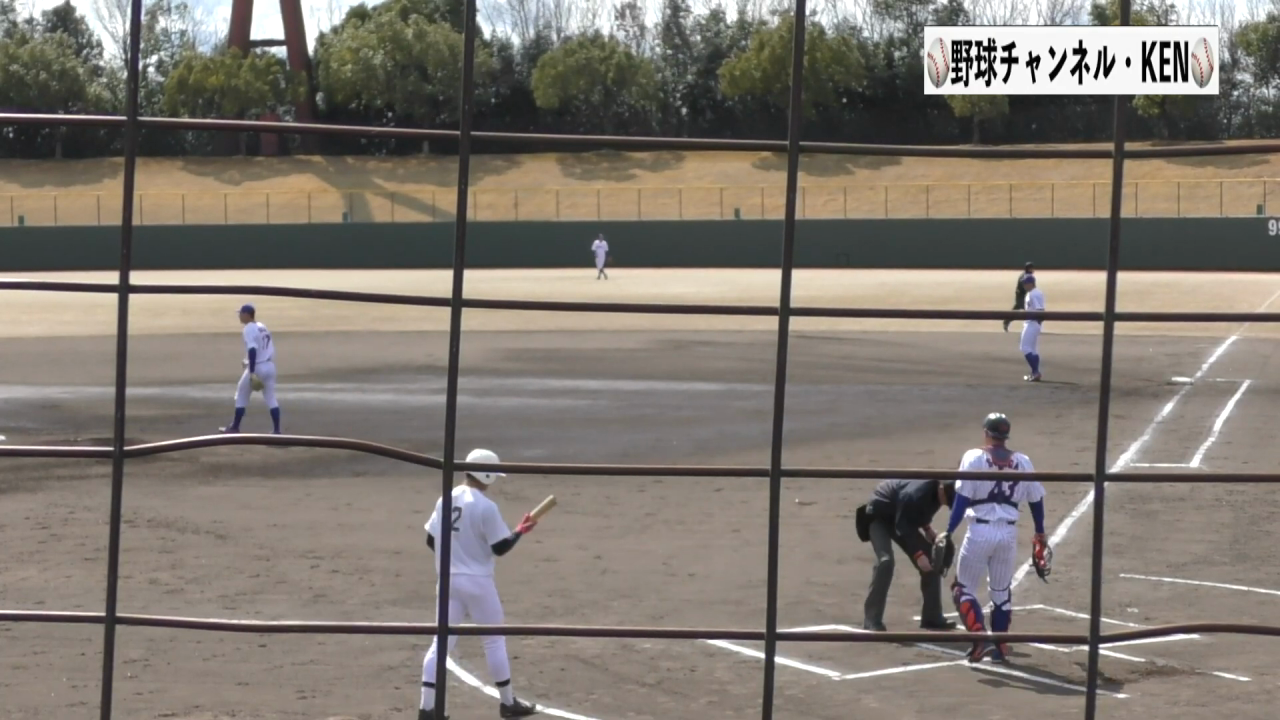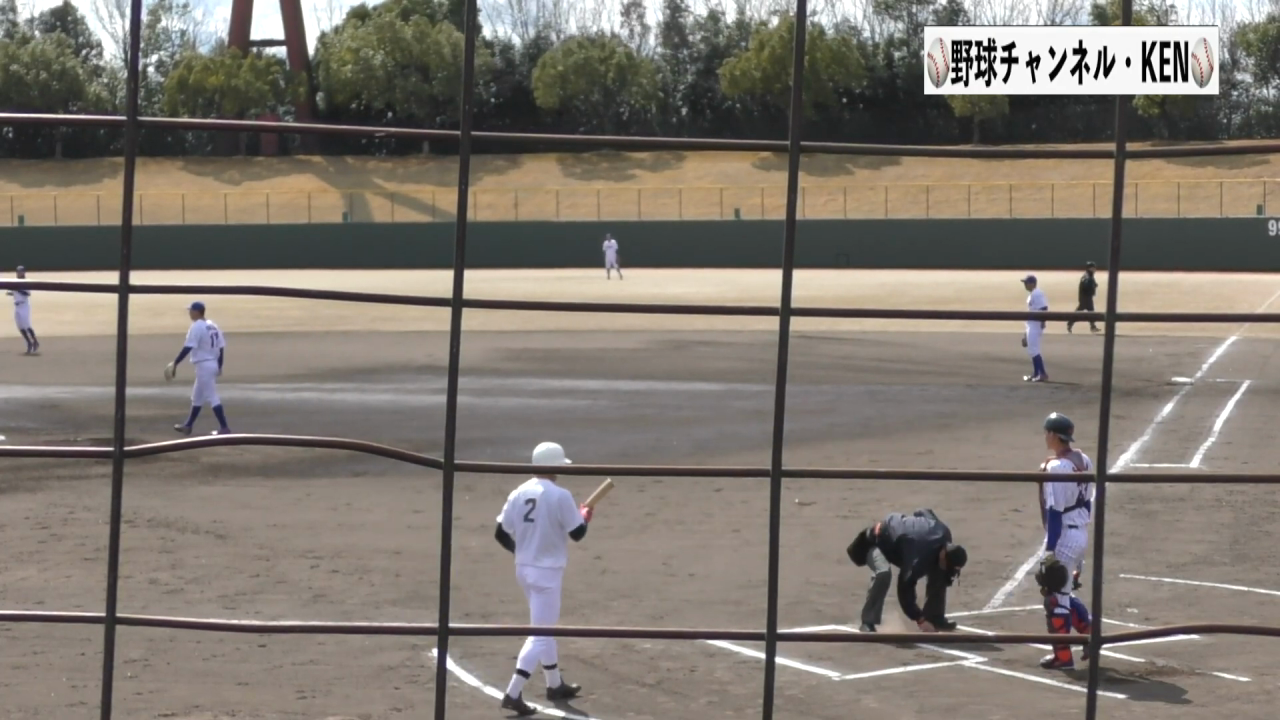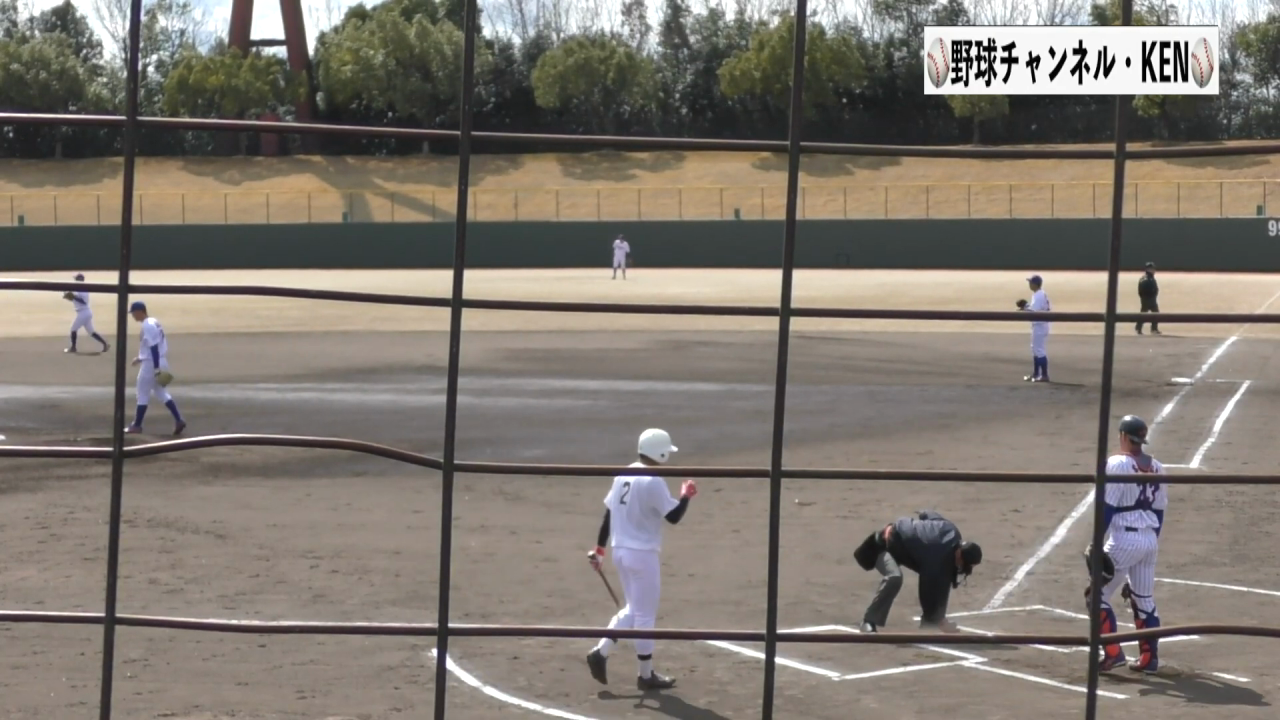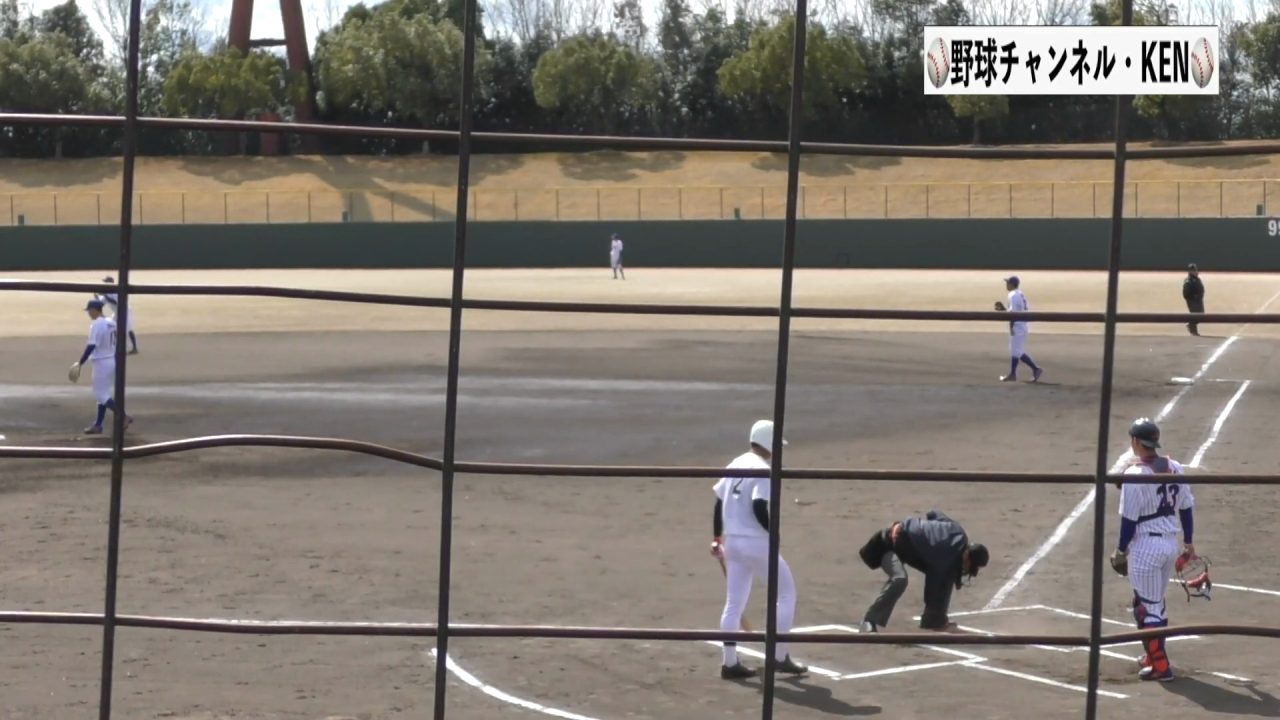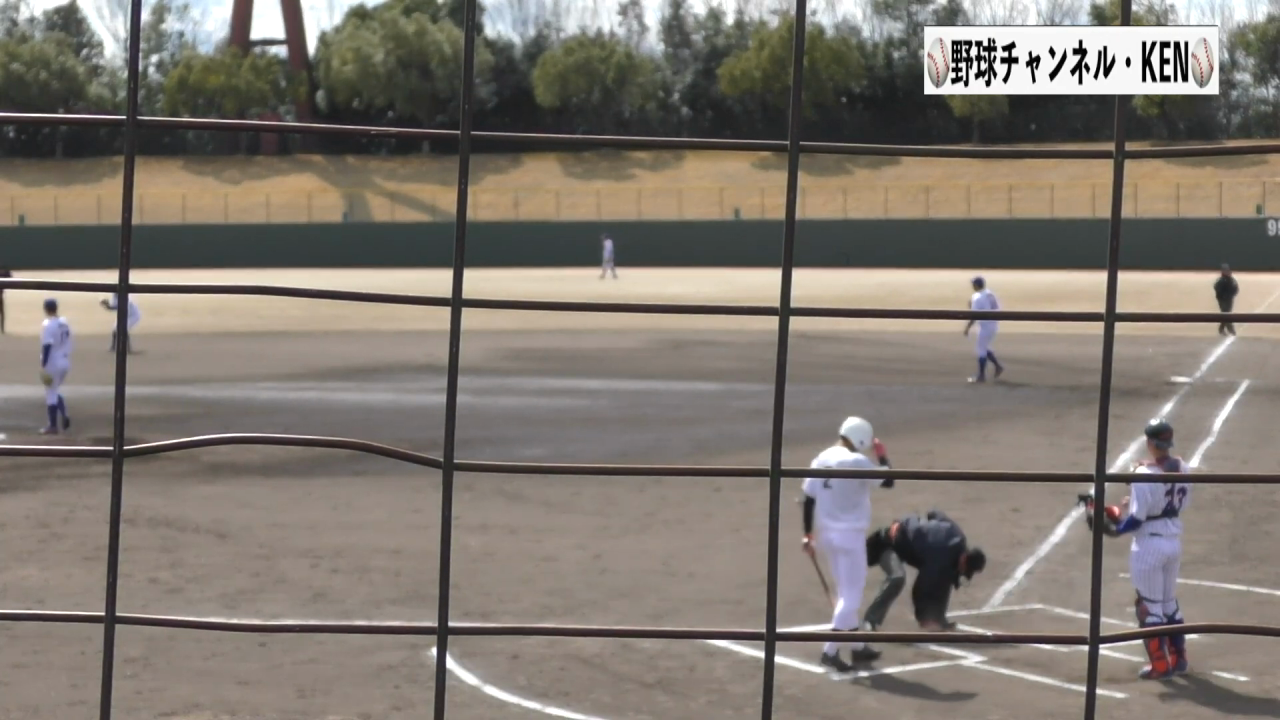
dt=0.7s
person 1, frame 1
left shoulder: (445, 500)
right shoulder: (486, 507)
left elbow: (431, 540)
right elbow: (501, 548)
right wrist: (521, 530)
left hip: (450, 580)
right hip: (478, 582)
right knee: (494, 641)
person 1, frame 2
left shoulder: (518, 493)
right shoulder: (560, 495)
left elbow: (501, 534)
right elbow: (578, 534)
right wrist: (585, 516)
left hip: (523, 569)
right hip: (547, 572)
left knee: (543, 629)
right knee: (540, 636)
left ankle: (555, 685)
right ankle: (513, 694)
person 1, frame 3
left shoulder: (623, 475)
right shoulder: (653, 481)
left elbow: (609, 514)
right elbow: (673, 516)
left wrist: (599, 549)
right wrist: (686, 494)
left hip: (621, 551)
right hip: (642, 554)
left knee: (633, 609)
right knee: (645, 615)
left ankle: (600, 652)
right ankle: (645, 675)
person 1, frame 4
left shoulder: (734, 465)
right shoulder: (763, 470)
left elbow: (719, 503)
right elbow: (759, 507)
left wrist: (717, 539)
left hip: (733, 541)
right hip: (757, 543)
left knee: (735, 602)
right knee: (787, 594)
left ankle: (730, 662)
right ankle: (781, 657)
person 1, frame 5
left shoulder: (820, 460)
right shoulder: (857, 461)
left elbow: (809, 500)
right elbow: (888, 481)
left wrist: (808, 535)
right wrist: (881, 454)
left hip: (826, 534)
right hip: (849, 535)
left knee: (845, 590)
right knee: (851, 595)
left ankle: (856, 646)
right ankle: (830, 652)
person 2, frame 1
left shoulder: (974, 457)
right shoulder: (1022, 461)
left elbow: (963, 499)
right elbow: (1036, 500)
left wrist: (948, 532)
right wrist: (1039, 532)
left hip: (980, 532)
right hip: (1008, 533)
left knee: (963, 589)
right knee: (1000, 591)
left ankle: (980, 640)
right ankle: (999, 648)
person 2, frame 2
left shoulder: (1056, 466)
right shoulder: (1083, 459)
left elbow: (1055, 511)
right elbow: (1087, 501)
left wrist: (1050, 549)
left hip: (1062, 537)
right hip: (1079, 533)
left knee: (1055, 596)
right knee: (1061, 592)
left ankle: (1062, 656)
right ankle: (1090, 636)
person 2, frame 3
left shoulder: (1117, 463)
right shoulder: (1156, 467)
left elbow: (1109, 506)
right elbow: (1159, 509)
left hip: (1124, 539)
right hip: (1150, 539)
left knee: (1098, 595)
right knee: (1144, 599)
left ankle: (1113, 653)
right ankle: (1148, 657)
person 2, frame 4
left shoulder: (1135, 474)
right shoulder: (1175, 468)
left elbow: (1129, 519)
right elbow: (1186, 508)
left wrist: (1121, 550)
right wrist: (1188, 542)
left hip: (1146, 545)
right hip: (1171, 543)
left knee: (1147, 607)
right knee: (1157, 602)
left ankle: (1160, 666)
right ankle: (1154, 656)
person 2, frame 5
left shoulder: (1145, 474)
right shoulder: (1183, 469)
left elbow: (1138, 518)
right elbow: (1175, 506)
left wrist: (1115, 530)
left hip: (1149, 546)
right hip: (1173, 543)
left knee: (1149, 606)
right knee: (1168, 601)
left ankle: (1160, 665)
right ankle: (1178, 659)
